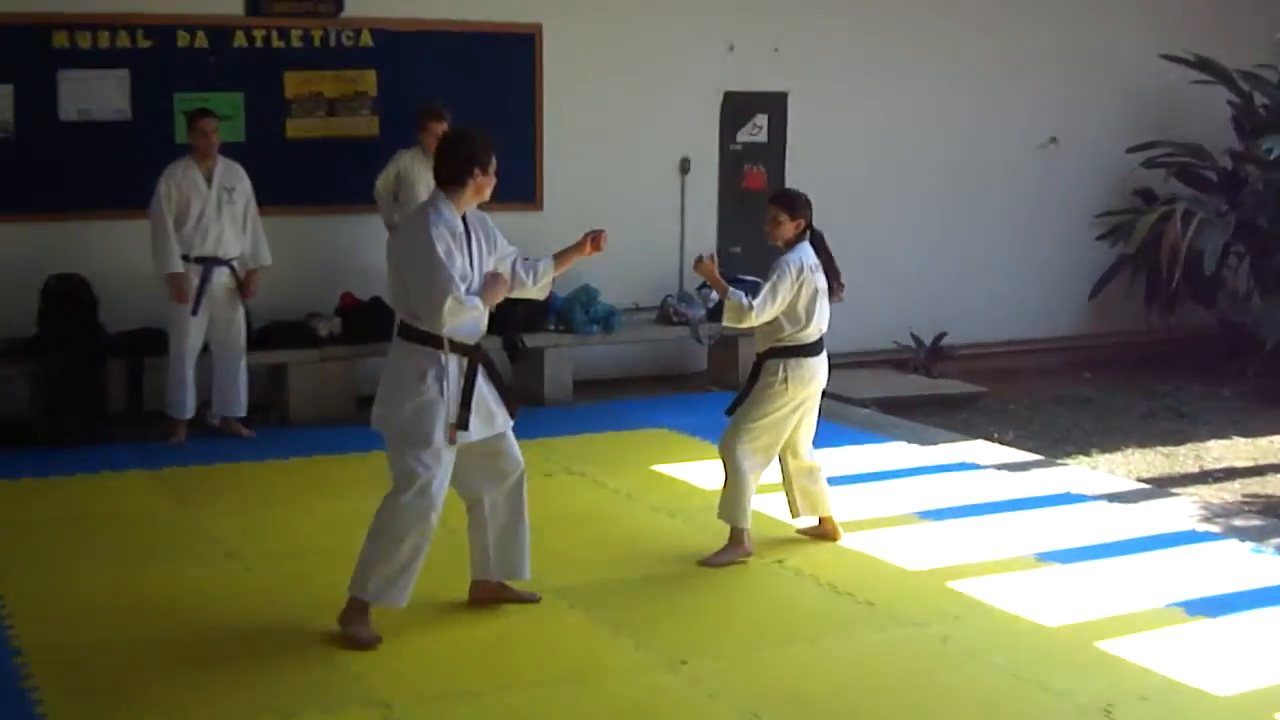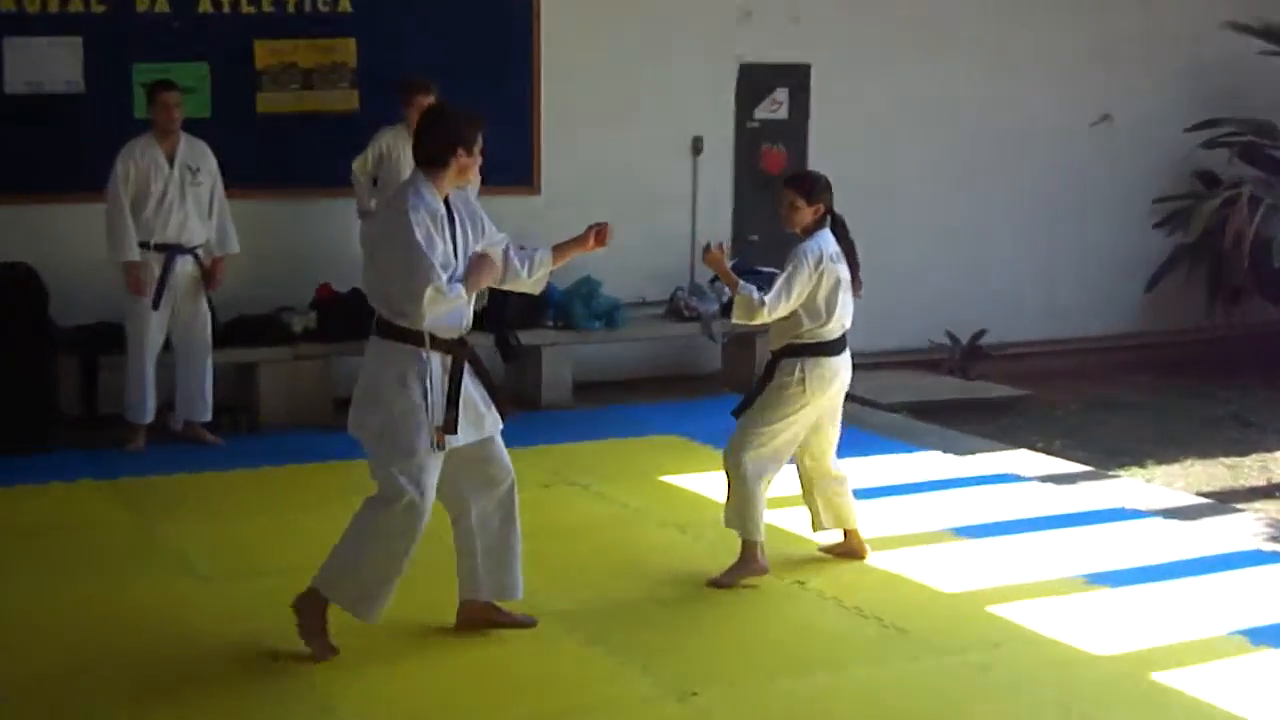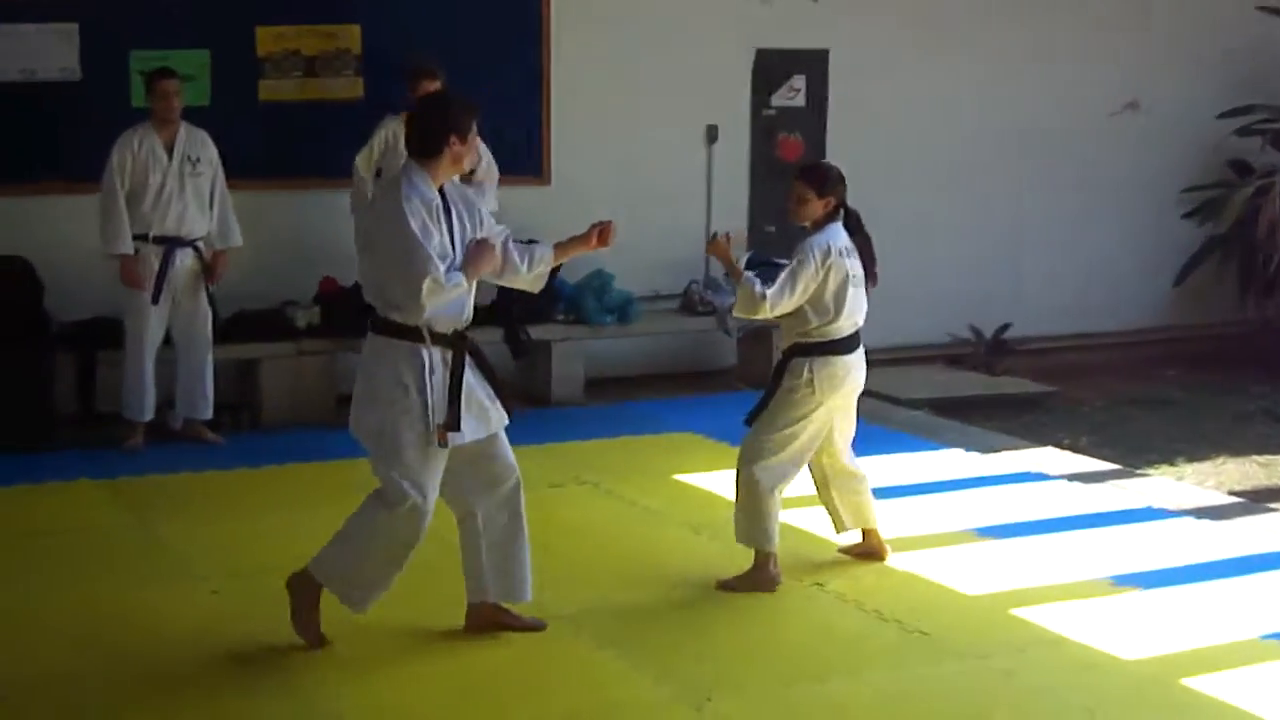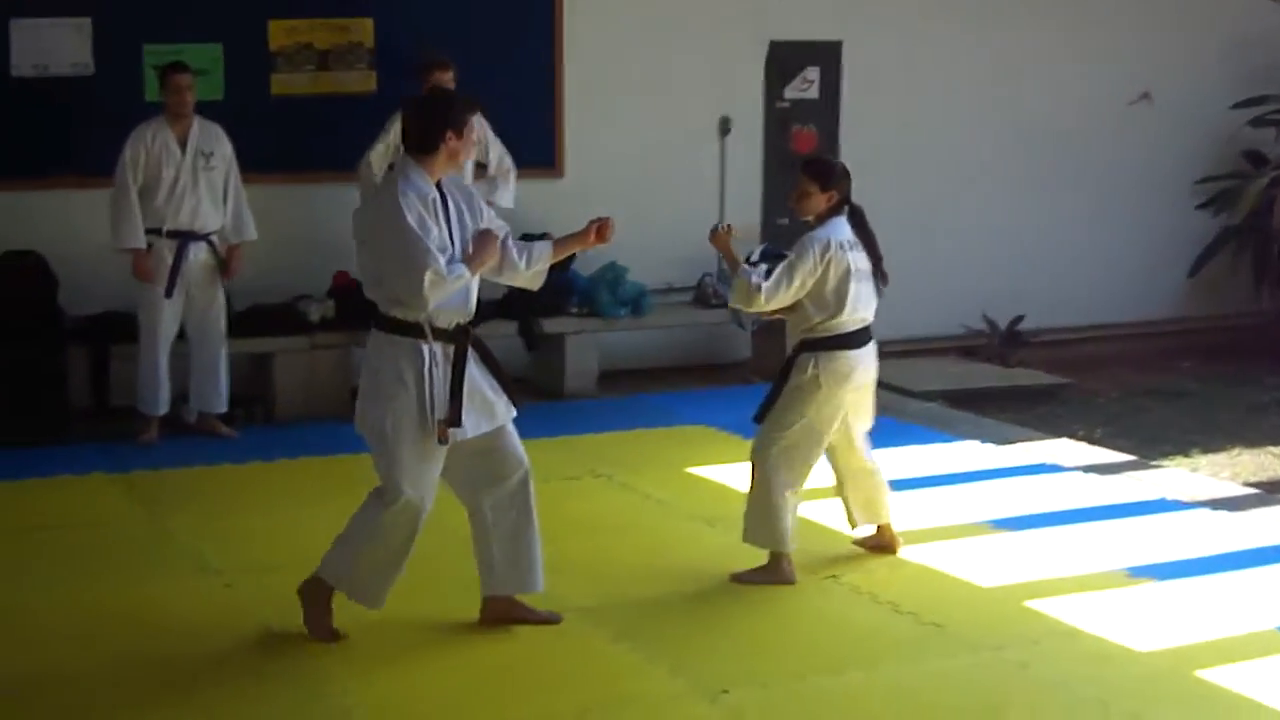
dt=0.1s
person 1, frame 1
left shoulder: (475, 224)
right shoulder: (426, 230)
left elbow: (519, 273)
right elbow: (445, 311)
left wrist: (578, 253)
right wrist: (489, 296)
left hip: (462, 368)
right hip: (425, 370)
left knee: (499, 473)
right knee: (420, 488)
left ankle: (487, 581)
right ankle: (358, 606)
person 1, frame 2
left shoulder: (463, 209)
right shoulder: (404, 214)
left elbow: (512, 263)
right elbow: (425, 302)
left wrist: (577, 247)
right wrist: (474, 281)
left hip: (449, 366)
right hip: (406, 367)
left knee: (490, 479)
right knee: (407, 497)
left ankle: (476, 602)
right ankle: (319, 599)
person 1, frame 3
left shoulder: (459, 200)
right shoulder: (397, 205)
left elbow: (511, 260)
right elbow: (425, 295)
left wrist: (579, 245)
right wrist: (473, 269)
left hip: (449, 361)
right hip: (406, 365)
left knee: (494, 479)
right knee: (408, 498)
left ankle: (485, 604)
right ankle: (312, 583)
person 1, frame 4
left shoulder: (458, 195)
right shoulder: (394, 202)
left elbow: (511, 258)
right elbow: (428, 289)
left wrist: (579, 241)
right wrist: (477, 262)
left hip: (454, 355)
right hip: (409, 360)
left knee: (503, 473)
right knee: (406, 495)
left ankle: (499, 598)
right ankle: (322, 586)
person 2, frame 1
left shoulder: (792, 263)
right shoulder: (810, 256)
left elbow: (753, 312)
left wrist: (712, 278)
right wrist: (749, 315)
left hip: (789, 369)
right hip: (809, 363)
left knee: (739, 447)
right knee: (796, 450)
left ankle: (739, 539)
right ankle: (826, 523)
person 2, frame 2
left shoulder: (809, 252)
right shoulder: (830, 246)
left elbow: (766, 308)
left wrist: (722, 270)
right wrist: (766, 313)
left hip: (807, 368)
right hip: (831, 362)
left knee: (745, 451)
right knee: (817, 455)
left ankle: (752, 554)
right ankle: (852, 539)
person 2, frame 3
left shoulder: (816, 249)
right shoulder: (846, 241)
left elbow: (768, 303)
left wrist: (728, 262)
right wrist: (786, 315)
left hip: (818, 368)
right hip: (848, 360)
left knee: (760, 459)
right knee: (834, 453)
left ankle: (764, 566)
right ankle: (871, 540)
person 2, frame 4
left shoulder: (818, 242)
right shoulder: (851, 235)
left elbow: (763, 296)
left wrist: (728, 254)
right wrist: (790, 308)
left hip: (826, 363)
right hip: (858, 355)
left knee: (774, 458)
right knee: (851, 448)
left ankle: (779, 562)
right ankle: (884, 532)
person 3, frame 1
left shoulder: (236, 173)
right shoulder: (175, 175)
left elbow: (251, 222)
right elbow: (163, 225)
left wrist: (253, 269)
right wrist: (174, 274)
left hip: (229, 274)
right hip: (190, 273)
left knee: (232, 349)
right knee: (184, 350)
left ankle: (229, 418)
right ankle: (180, 421)
person 3, frame 2
left shoulder: (201, 152)
right shoulder: (133, 155)
left elbow: (216, 207)
right elbow: (119, 210)
left wrist: (219, 258)
right wrist: (131, 263)
left hip: (192, 263)
right hip: (150, 263)
left knee: (196, 345)
right knee: (143, 347)
left ankle: (193, 421)
right ankle: (139, 425)
person 3, frame 3
left shoulder: (201, 142)
right shoulder: (131, 144)
left elbow: (218, 198)
right elbow: (114, 201)
left wrist: (221, 251)
right wrist: (125, 256)
left hip: (193, 256)
right hip: (149, 256)
left knee: (197, 341)
right knee: (142, 342)
left ankle: (194, 419)
right ankle: (139, 423)
person 3, frame 4
left shoulder: (215, 136)
right shoulder: (144, 138)
left elbow: (232, 193)
right elbow: (126, 195)
left wrist: (235, 245)
right wrist: (137, 251)
left hip: (207, 250)
right hip: (162, 250)
left knee: (211, 335)
right knee: (156, 337)
left ankle: (209, 413)
right ankle: (153, 417)
